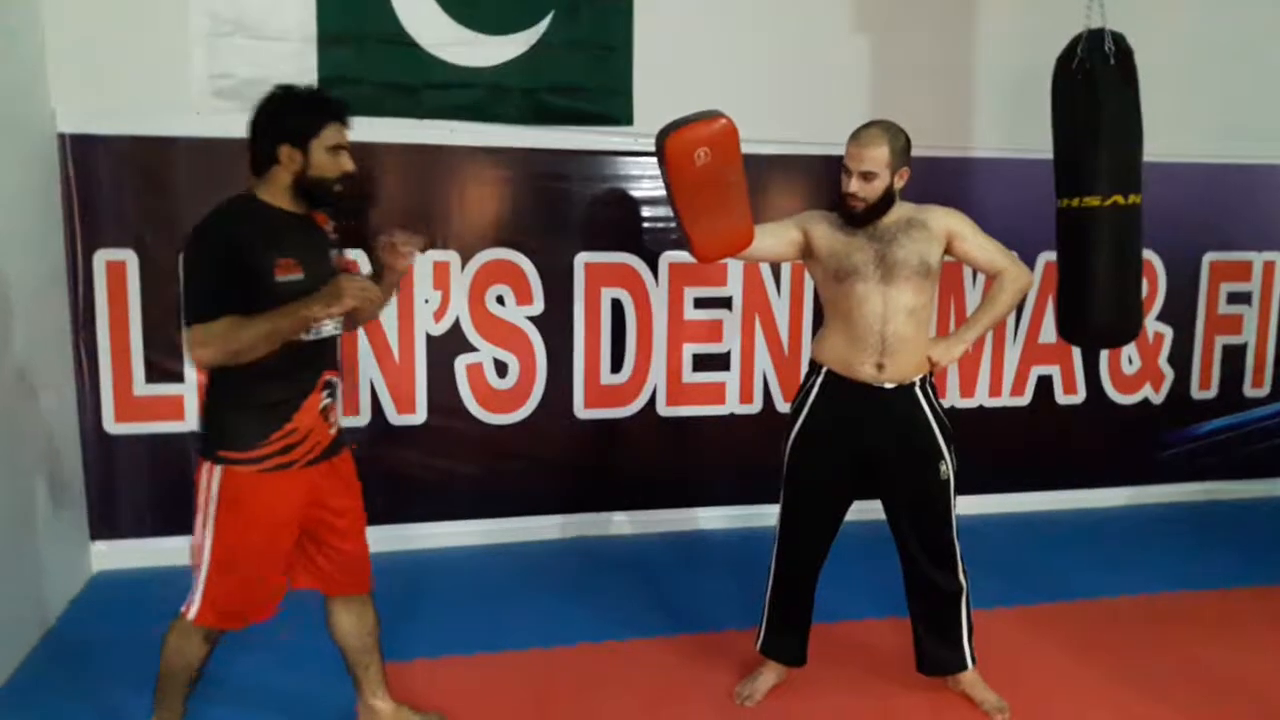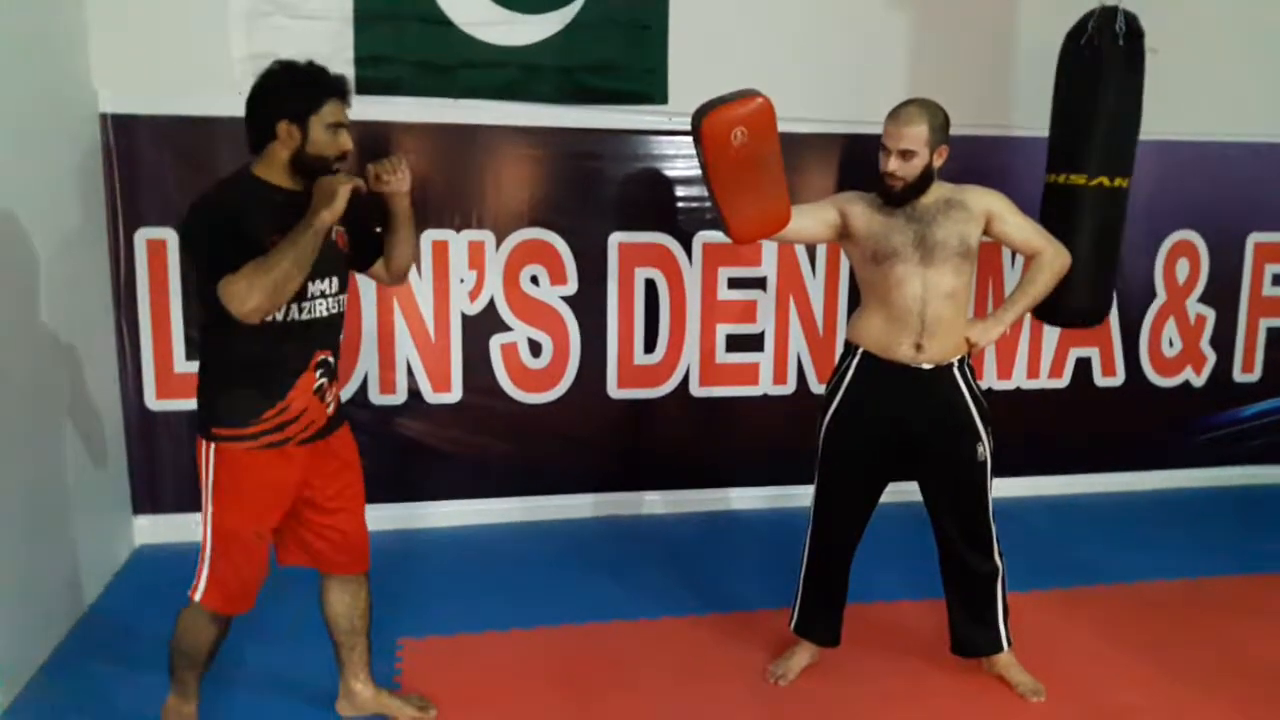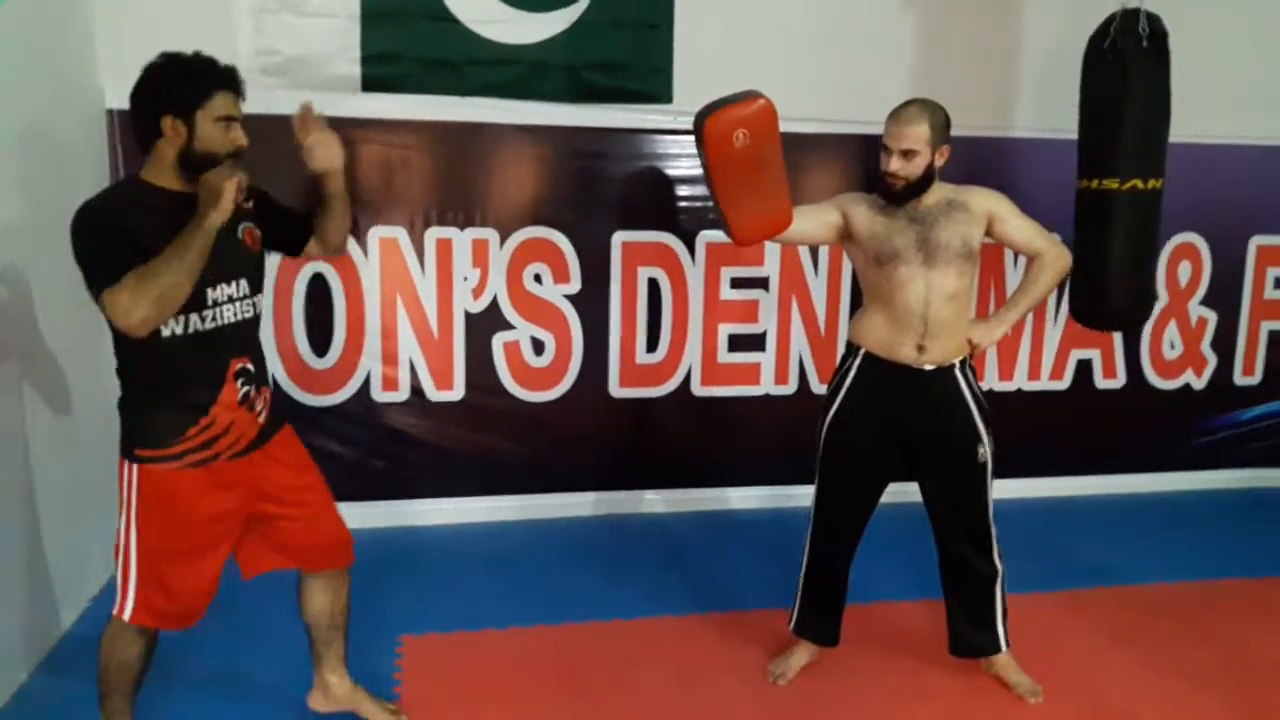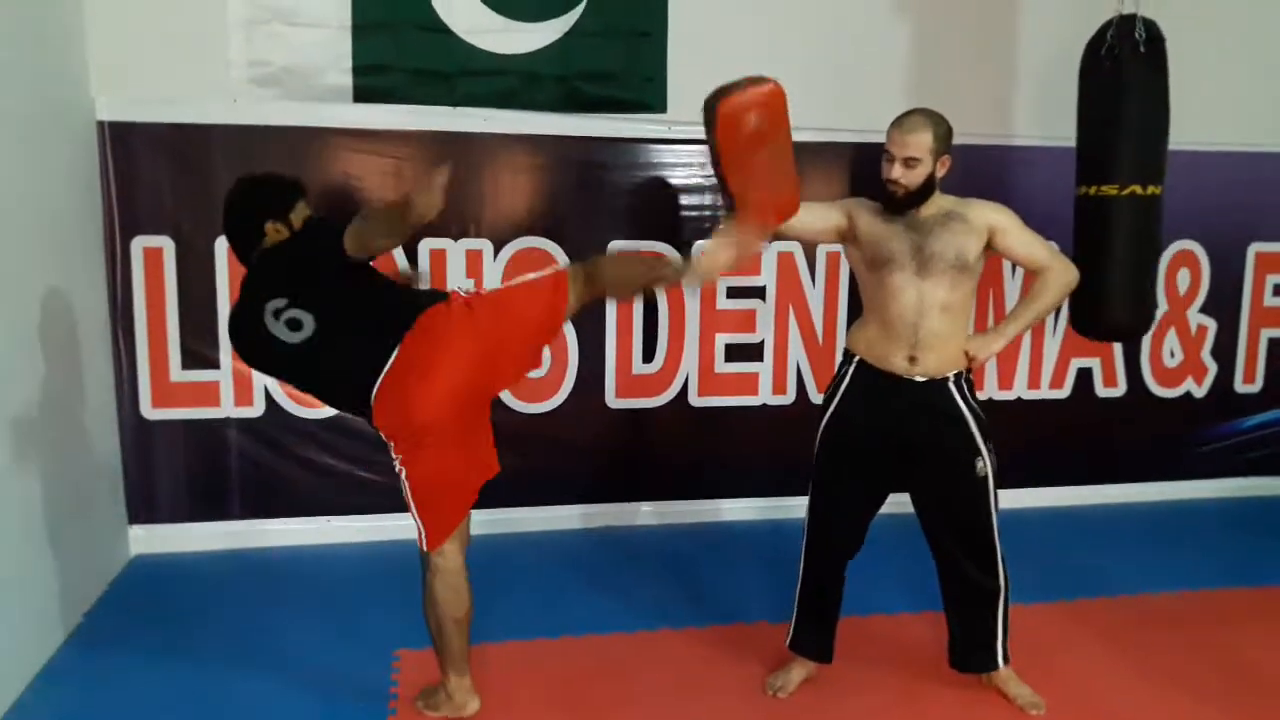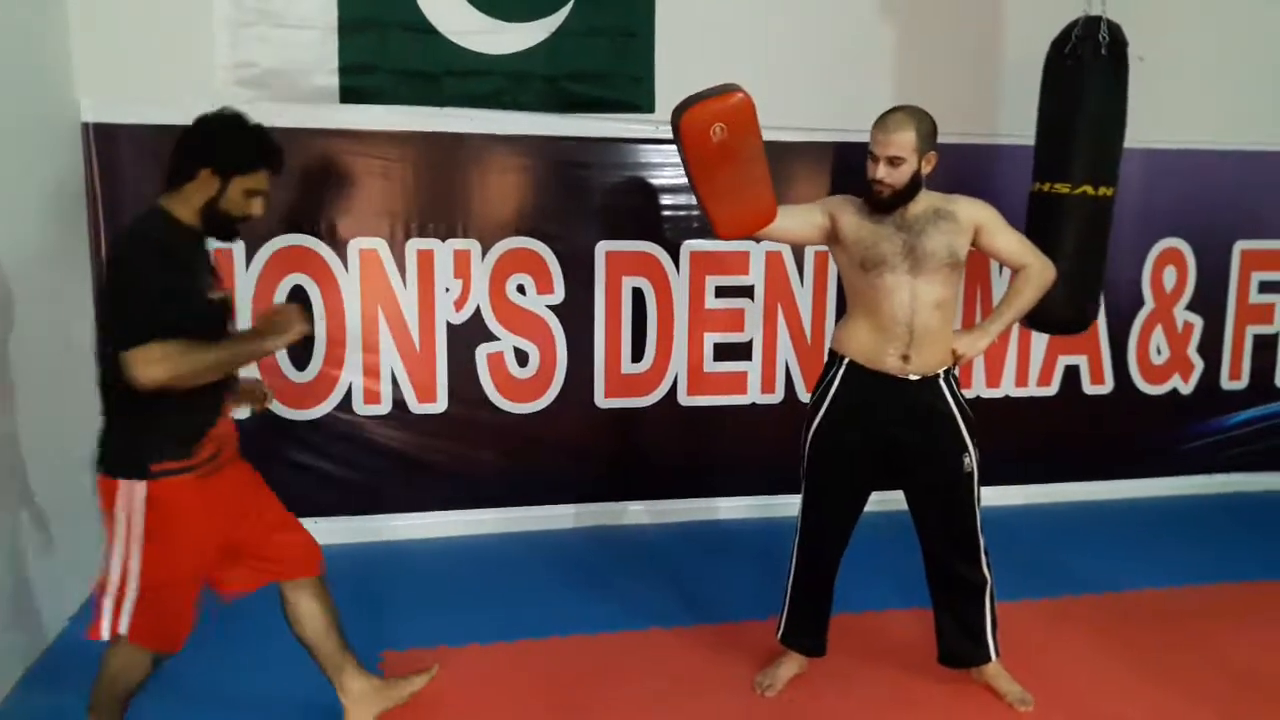
dt=1s
person 1, frame 1
left shoulder: (317, 227)
right shoulder: (225, 234)
left elbow: (348, 315)
right elbow: (206, 347)
left wrist: (390, 274)
right wrist: (312, 305)
left hip: (323, 449)
right hip: (248, 459)
left knee: (350, 579)
right knee: (213, 605)
person 1, frame 2
left shoulder: (336, 201)
right shoulder: (222, 210)
left elbow: (393, 270)
right elbow: (249, 301)
left wrist: (397, 202)
right wrist: (317, 219)
left hip: (324, 424)
right hip: (244, 435)
left knee: (347, 558)
right knee: (223, 585)
person 1, frame 3
left shoulder: (241, 200)
right shoulder: (108, 218)
left elbow: (327, 244)
right elbow: (135, 314)
left wrist: (330, 176)
right wrist: (204, 222)
left hip: (262, 437)
right hip: (171, 457)
left knee: (327, 551)
right knee: (145, 605)
person 1, frame 4
left shoulder: (246, 328)
right shoulder: (305, 249)
right elbow: (366, 234)
right wrist: (410, 211)
left hip: (402, 405)
right hip: (448, 334)
left knee: (443, 549)
right knee: (586, 277)
right ankle: (690, 268)
person 1, frame 5
left shoulder: (168, 243)
right shoulder: (156, 253)
right elbow: (149, 367)
left wrist: (224, 386)
right wrist: (260, 340)
left hip: (206, 459)
right hip: (158, 479)
left knee: (297, 563)
right knee: (148, 624)
person 2, frame 1
left shoulder: (938, 224)
right shoulder: (816, 228)
left elbow: (1014, 274)
left wrist: (961, 339)
left hip: (908, 406)
right hip: (832, 401)
left knee: (933, 545)
right knee: (800, 541)
left ankle: (956, 665)
right ankle: (779, 657)
person 2, frame 2
left shoulder: (976, 205)
right shoulder: (853, 210)
left elbow: (1053, 255)
right elbow: (774, 222)
left wrist: (1000, 320)
left hip: (946, 387)
right hip: (868, 382)
left knee: (969, 526)
right knee: (834, 521)
left ankle: (992, 647)
right ankle: (812, 636)
person 2, frame 3
left shoulder: (978, 206)
right shoulder: (855, 212)
left elbow: (1055, 256)
right elbow: (777, 224)
left wrist: (1001, 322)
left hip: (948, 388)
right hip: (869, 383)
left knee: (968, 526)
right knee: (835, 520)
left ankle: (989, 647)
right ankle: (812, 636)
person 2, frame 4
left shoulder: (982, 218)
right shoulder: (857, 216)
left elbow: (1061, 272)
left wrist: (1001, 336)
left hip: (945, 400)
right hip: (865, 392)
left knee: (971, 541)
right knee: (830, 533)
left ankle: (990, 661)
right ankle: (809, 650)
person 2, frame 5
left shoulder: (965, 215)
right shoulder: (841, 215)
left elbow: (1039, 269)
right elbow: (761, 221)
left wrist: (984, 334)
left hip: (931, 397)
right hip: (853, 391)
left knee: (956, 535)
right knee: (821, 530)
left ankle: (980, 657)
right ankle: (799, 647)
